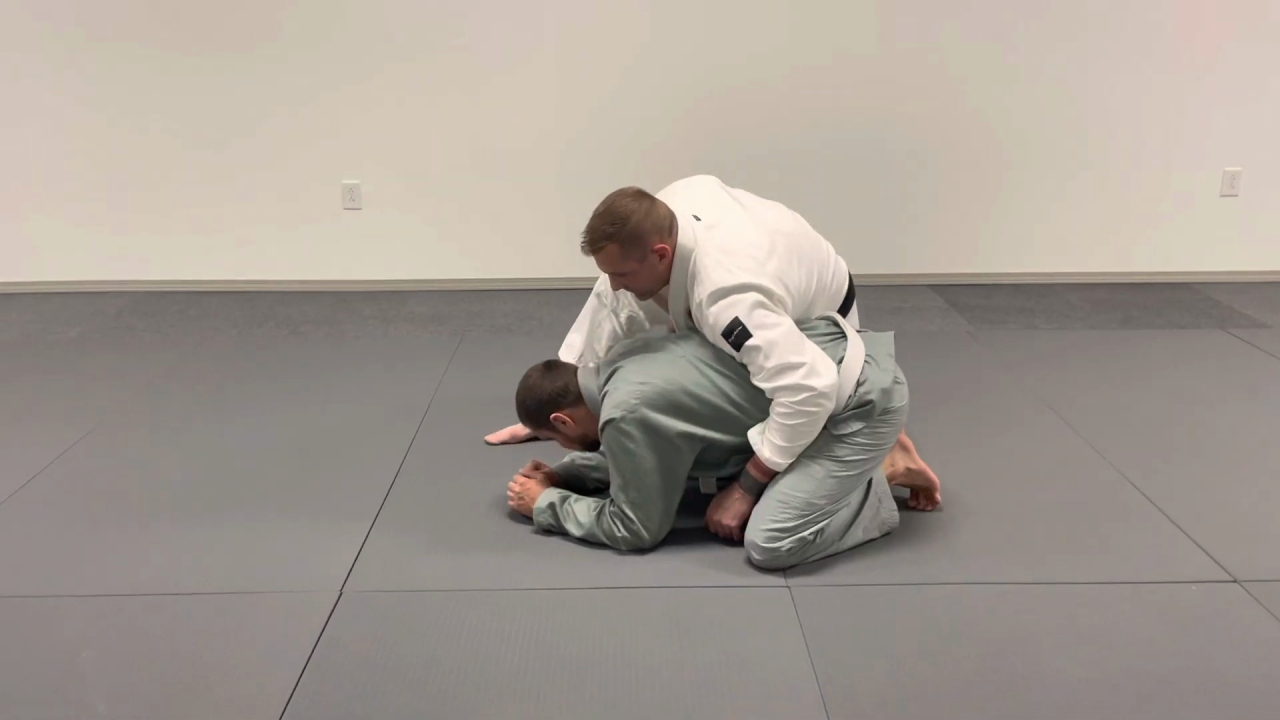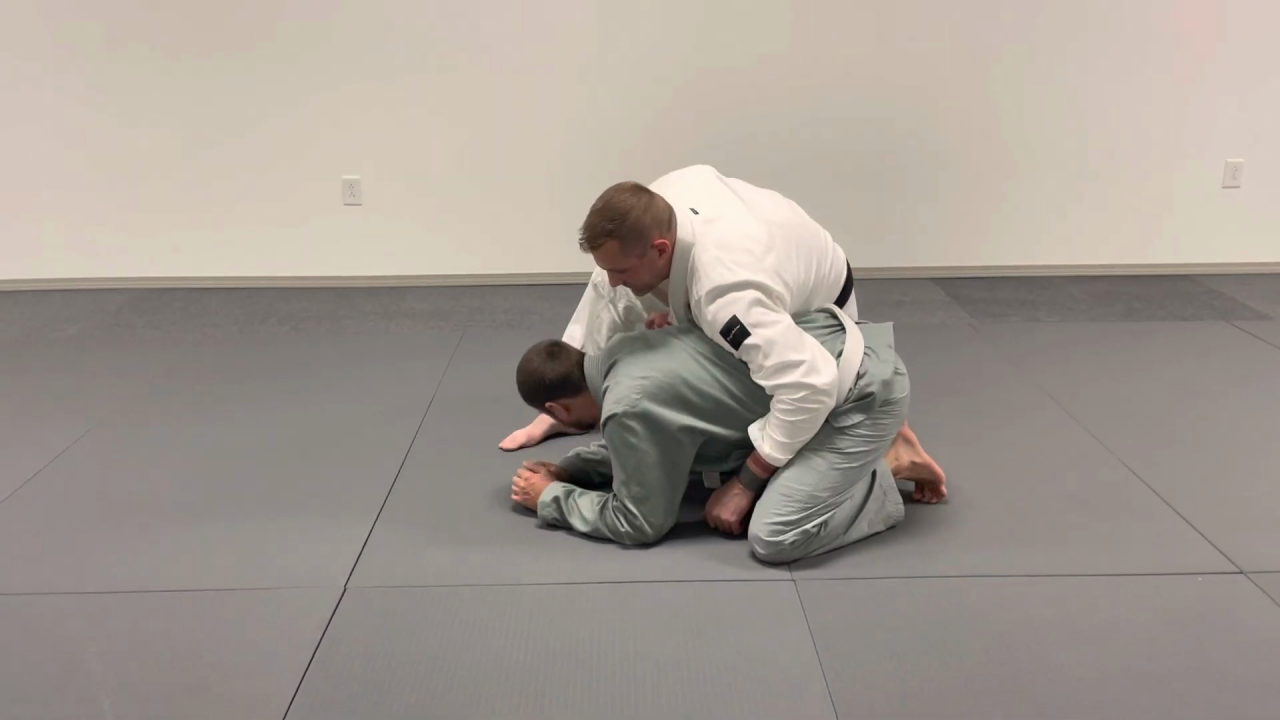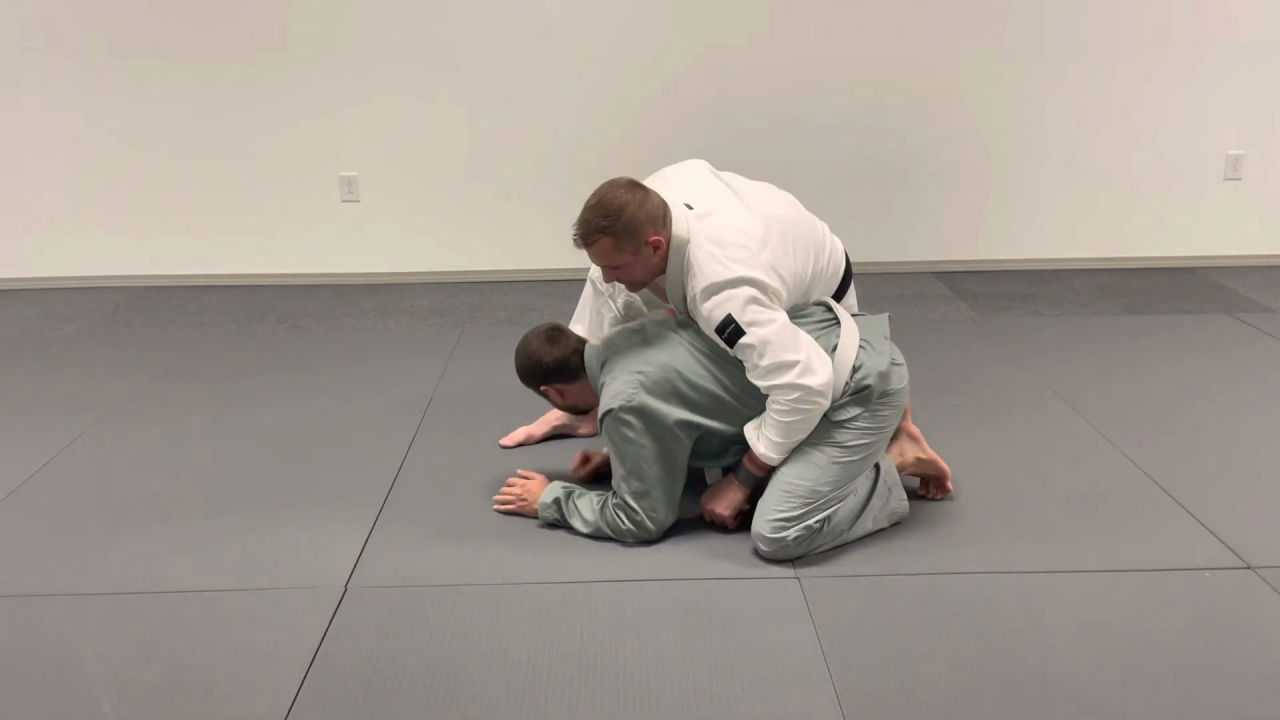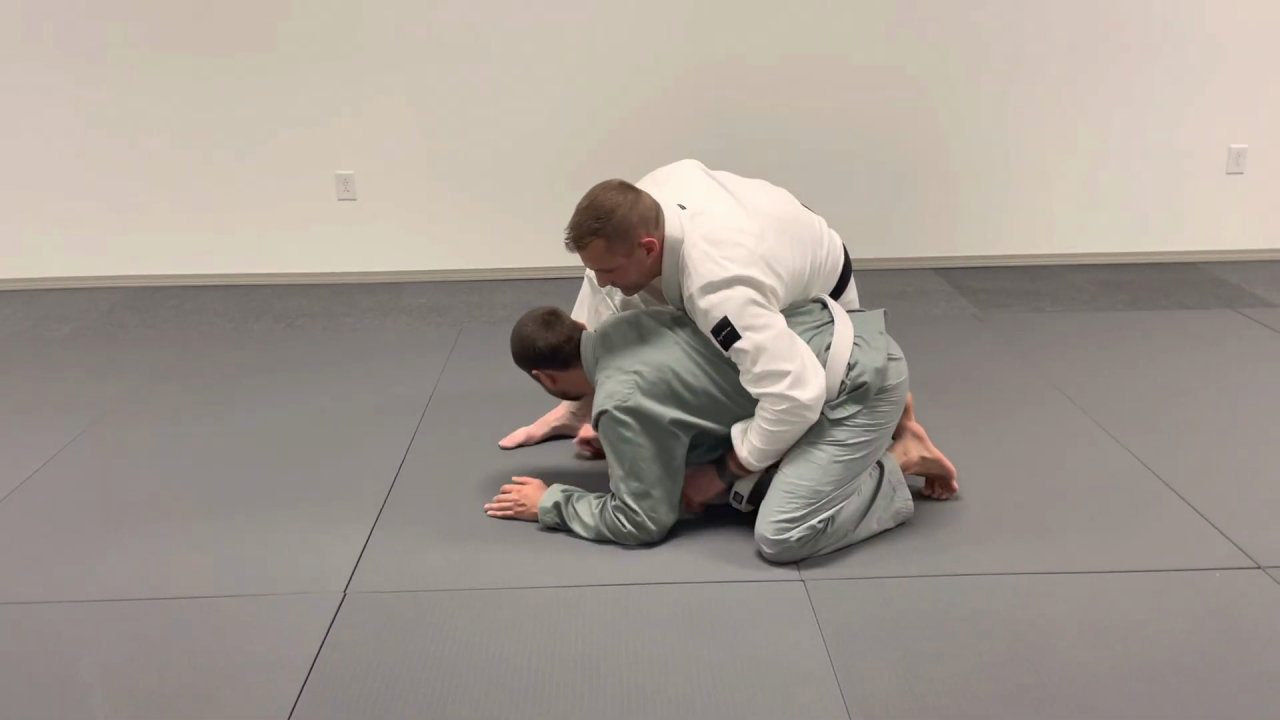
dt=0.2s
person 1, frame 1
left shoulder: (626, 411)
right shoulder: (620, 364)
left elbow: (636, 529)
right elbow: (638, 454)
left wrist: (546, 504)
right wrist: (562, 474)
left hip: (864, 396)
right hip: (838, 358)
left knee: (770, 546)
left ankle: (885, 472)
right ankle: (873, 450)
person 1, frame 2
left shoulder: (628, 405)
right shoulder: (623, 352)
left elbow: (640, 523)
left wrist: (550, 498)
right wrist: (569, 467)
left hip: (865, 389)
right hip: (840, 349)
left knee: (774, 539)
right knee: (737, 474)
left ankle: (888, 467)
right ankle: (876, 442)
person 1, frame 3
left shoulder: (626, 400)
right shoulder: (622, 342)
left elbow: (641, 520)
left wrist: (549, 500)
right wrist: (616, 457)
left hip: (862, 380)
right hip: (840, 344)
left knee: (777, 536)
right knee: (750, 478)
left ankle: (894, 462)
right ankle: (880, 432)
person 1, frame 4
left shoulder: (621, 400)
right shoulder: (619, 328)
left elbow: (642, 520)
left wrist: (548, 503)
right wrist: (616, 443)
left hip: (861, 377)
right hip: (840, 340)
left knee: (781, 538)
right knee: (749, 483)
left ankle: (898, 462)
right ankle: (881, 429)
person 2, frame 1
left shoulder: (727, 301)
right shoulder: (669, 204)
left elbow: (809, 386)
right wrist: (677, 314)
left hip: (810, 323)
right knee: (616, 301)
person 2, frame 2
left shoulder: (727, 296)
right shoulder: (663, 196)
left elbow: (809, 385)
left wrist: (745, 483)
right wrist: (669, 310)
left hip: (812, 311)
right knee: (611, 293)
person 2, frame 3
left shoulder: (723, 293)
right shoulder: (658, 194)
left elbow: (805, 384)
left wrist: (741, 479)
left hip: (811, 305)
right knee: (615, 291)
right ankle: (580, 410)
person 2, frame 4
left shoulder: (722, 290)
right shoulder: (651, 194)
left elbow: (796, 397)
left hip: (813, 301)
right knee: (615, 292)
right ankle: (580, 408)
